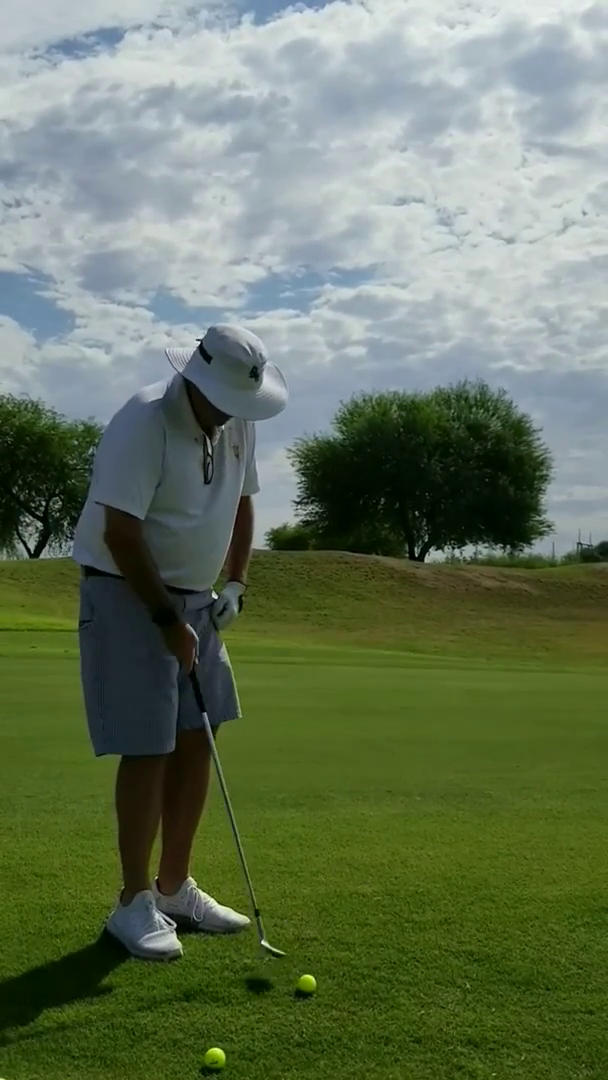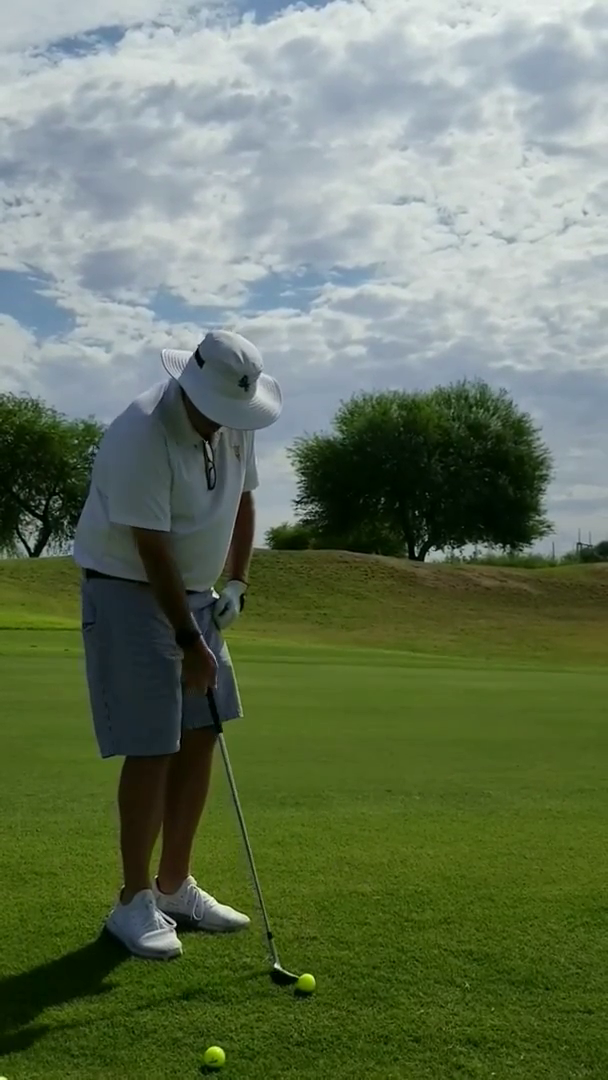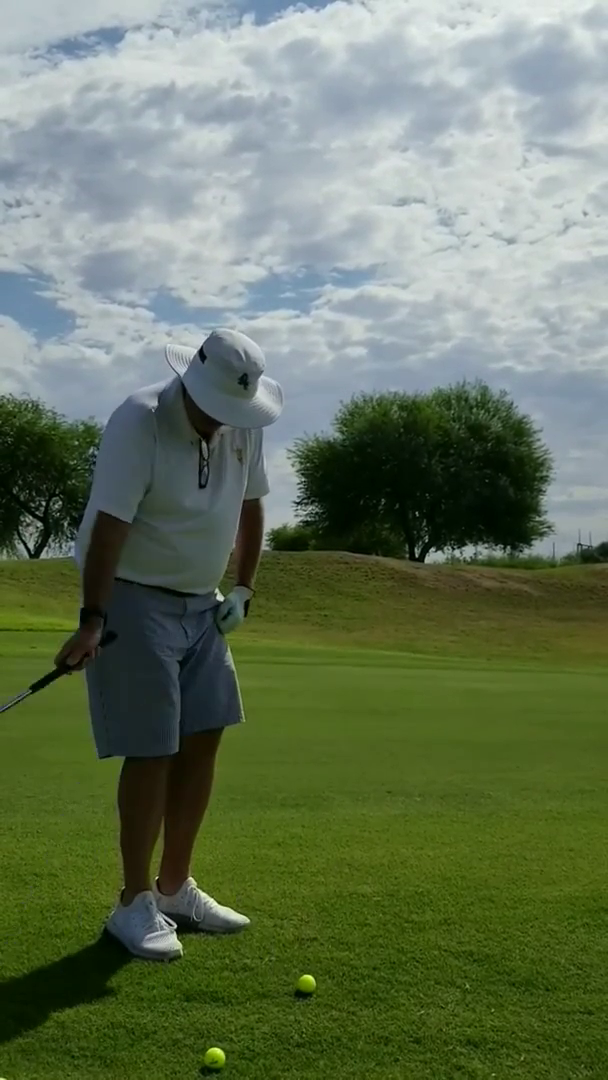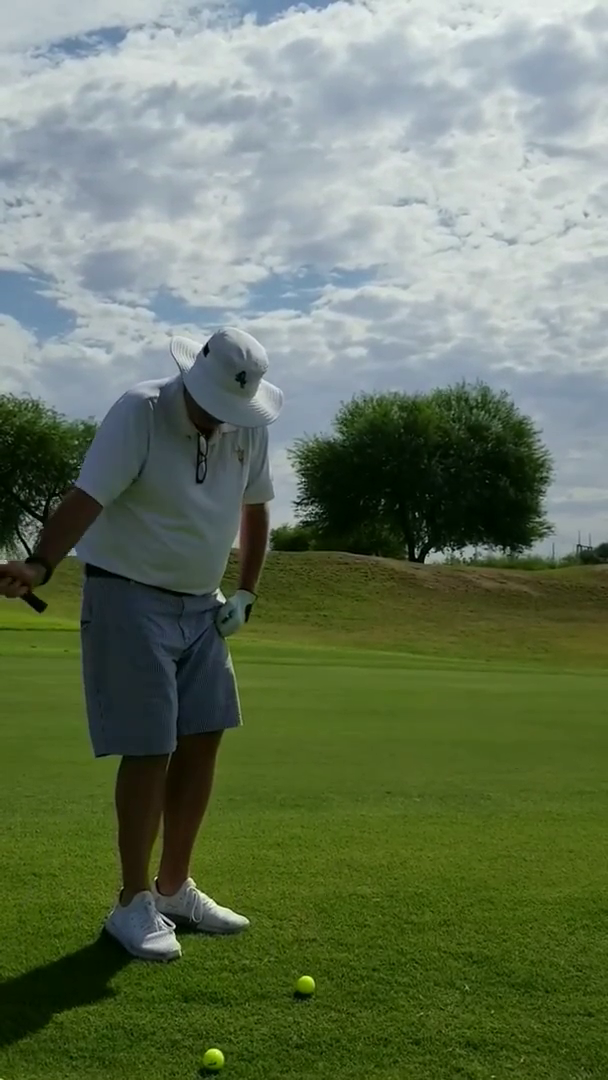
dt=0.5s
person 1, frame 1
left shoulder: (237, 424)
right shoulder: (142, 424)
left elbow: (241, 504)
right elbow: (119, 533)
left wrist: (236, 586)
right wrist: (166, 619)
left hip: (194, 600)
right hip: (127, 599)
left knee: (196, 741)
right knee: (147, 750)
left ankle: (175, 887)
right ankle: (134, 902)
person 1, frame 2
left shoulder: (236, 422)
right shoulder: (140, 433)
left elbow: (242, 500)
right elbow: (153, 550)
left wrist: (236, 585)
right wrist: (189, 642)
left hip: (194, 596)
right hip: (129, 595)
left knee: (199, 740)
right knee: (151, 750)
left ankle: (174, 886)
right ankle: (134, 900)
person 1, frame 3
left shoulder: (243, 426)
right shoulder: (138, 422)
left elbow: (250, 507)
right elbow: (109, 527)
left wrist: (243, 589)
right wrist: (92, 620)
left hip: (201, 602)
right hip: (133, 601)
left knee: (202, 741)
right knee: (152, 751)
left ankle: (175, 887)
right ankle: (136, 901)
person 1, frame 4
left shoulder: (247, 428)
right shoulder: (136, 413)
left elbow: (255, 510)
right elbow: (86, 500)
left wrist: (245, 593)
left hip: (199, 603)
right hip: (129, 597)
left knee: (201, 743)
right knee: (148, 751)
left ankle: (173, 888)
right ankle: (133, 902)
